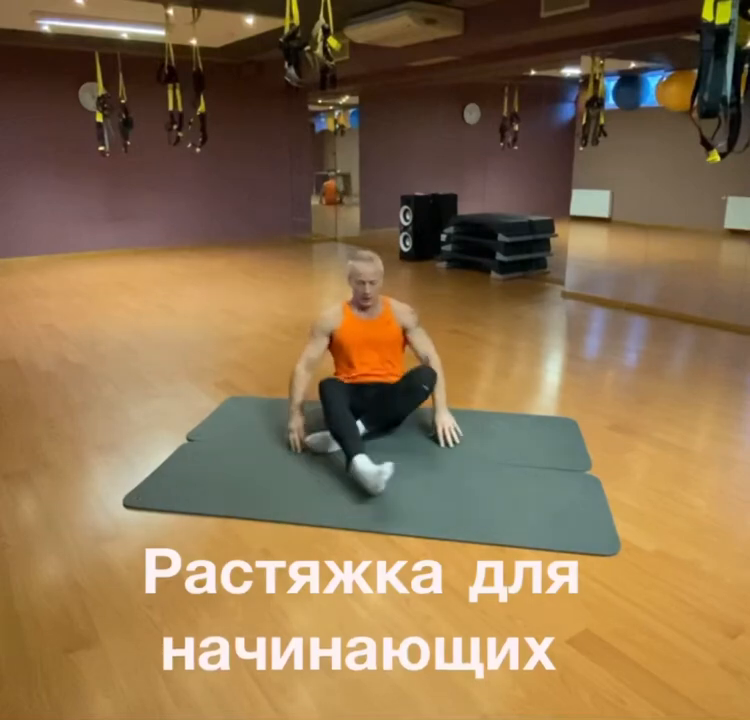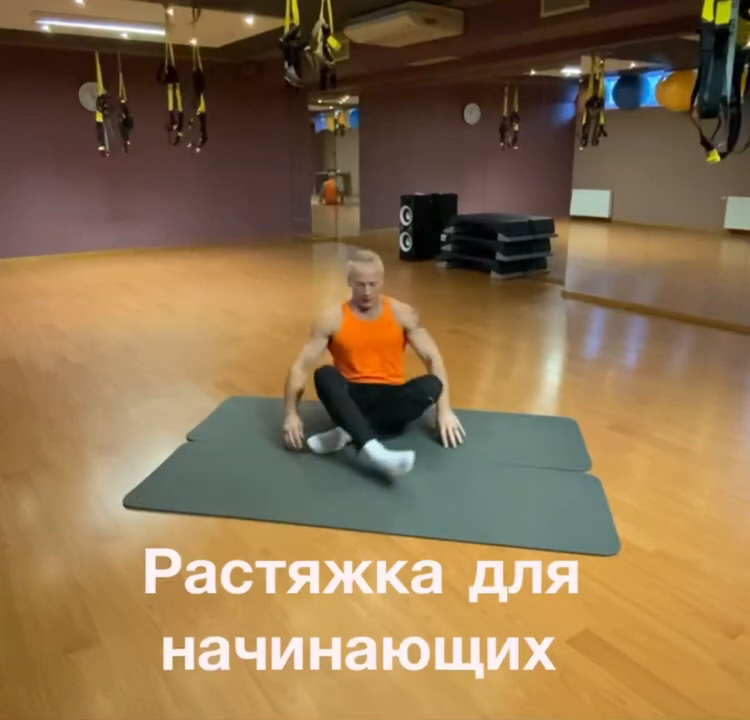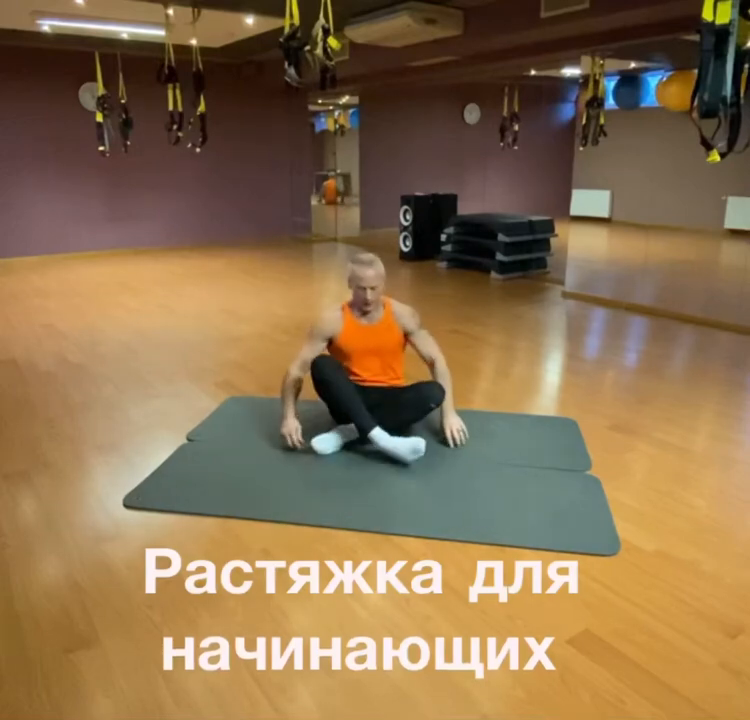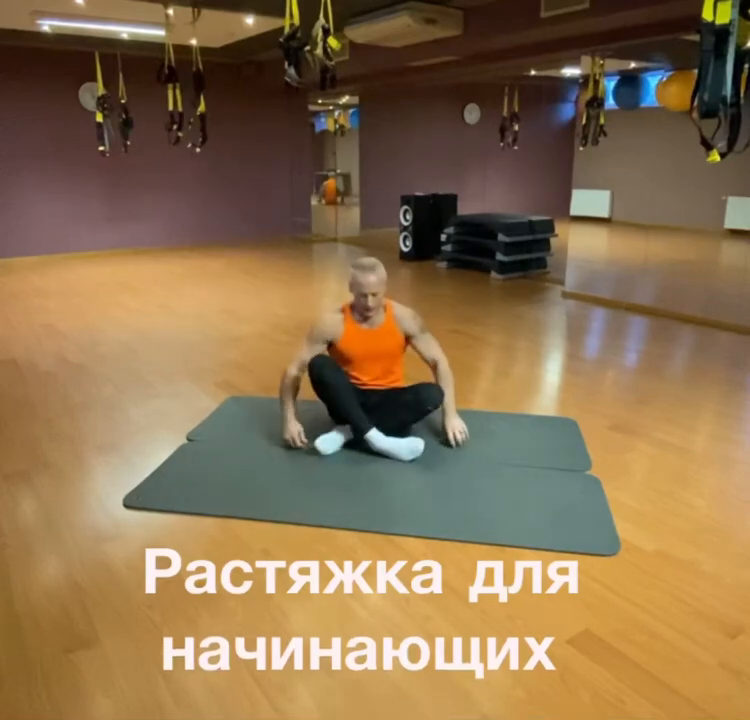
dt=0.1s
person 1, frame 1
left shoulder: (402, 314)
right shoulder: (332, 319)
left elbow: (431, 359)
right elbow: (304, 367)
left wrist: (443, 411)
right wrist: (296, 415)
left hip: (390, 395)
right hip: (350, 395)
left knee: (425, 374)
right knee: (329, 387)
left ankle: (351, 431)
right ankle: (359, 462)
person 1, frame 2
left shoulder: (402, 314)
right shoulder: (332, 320)
left elbow: (433, 358)
right elbow: (301, 366)
left wrist: (445, 410)
right wrist: (291, 415)
left hip: (391, 399)
right hip: (350, 395)
left knee: (431, 385)
right knee: (325, 375)
left ankle: (347, 431)
right ankle: (371, 449)
person 1, frame 3
left shoulder: (403, 316)
right shoulder: (332, 321)
left elbow: (436, 360)
right elbow: (295, 369)
left wrist: (449, 413)
right wrist: (289, 416)
left hip: (390, 399)
right hip: (350, 398)
left knee: (434, 393)
right knee: (321, 364)
left ankle: (349, 432)
right ankle: (379, 438)
person 1, frame 4
left shoulder: (404, 318)
right shoulder: (332, 324)
left elbow: (439, 362)
right elbow: (294, 370)
left wrist: (450, 414)
right wrist: (290, 419)
left hip: (389, 400)
right hip: (349, 400)
left knee: (431, 395)
right knee: (319, 365)
left ankle: (350, 432)
right ankle: (375, 439)
